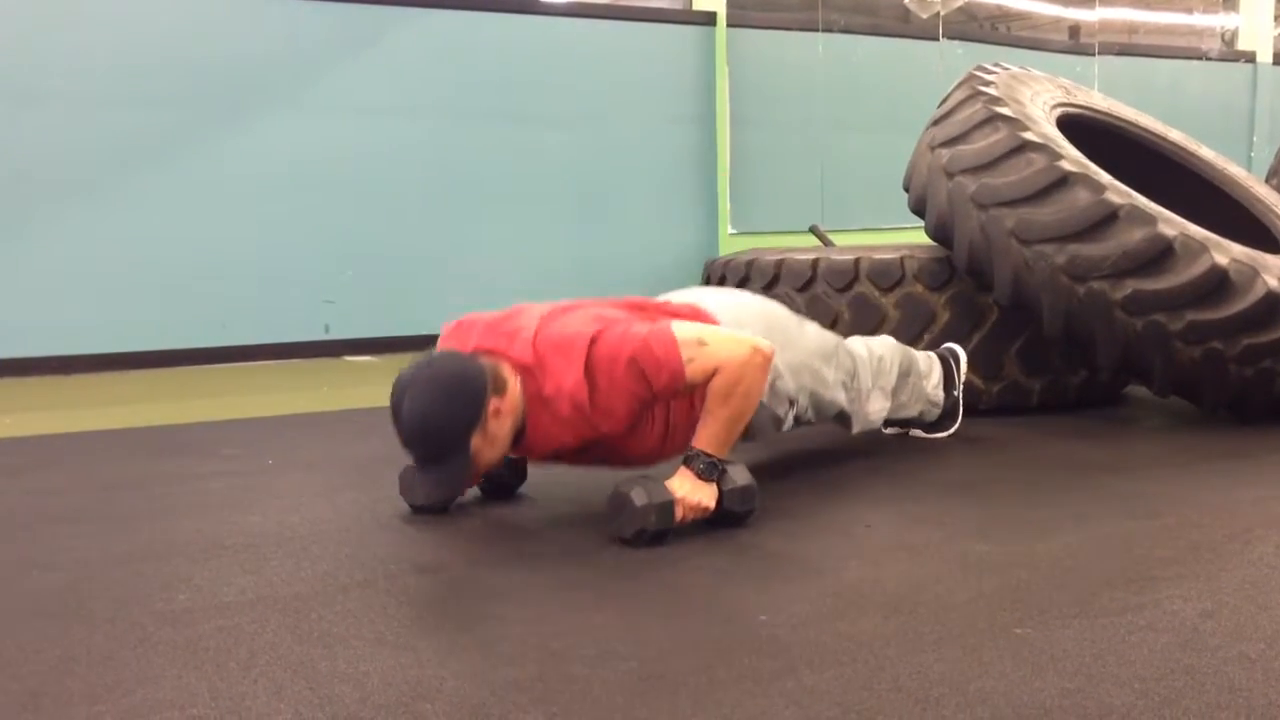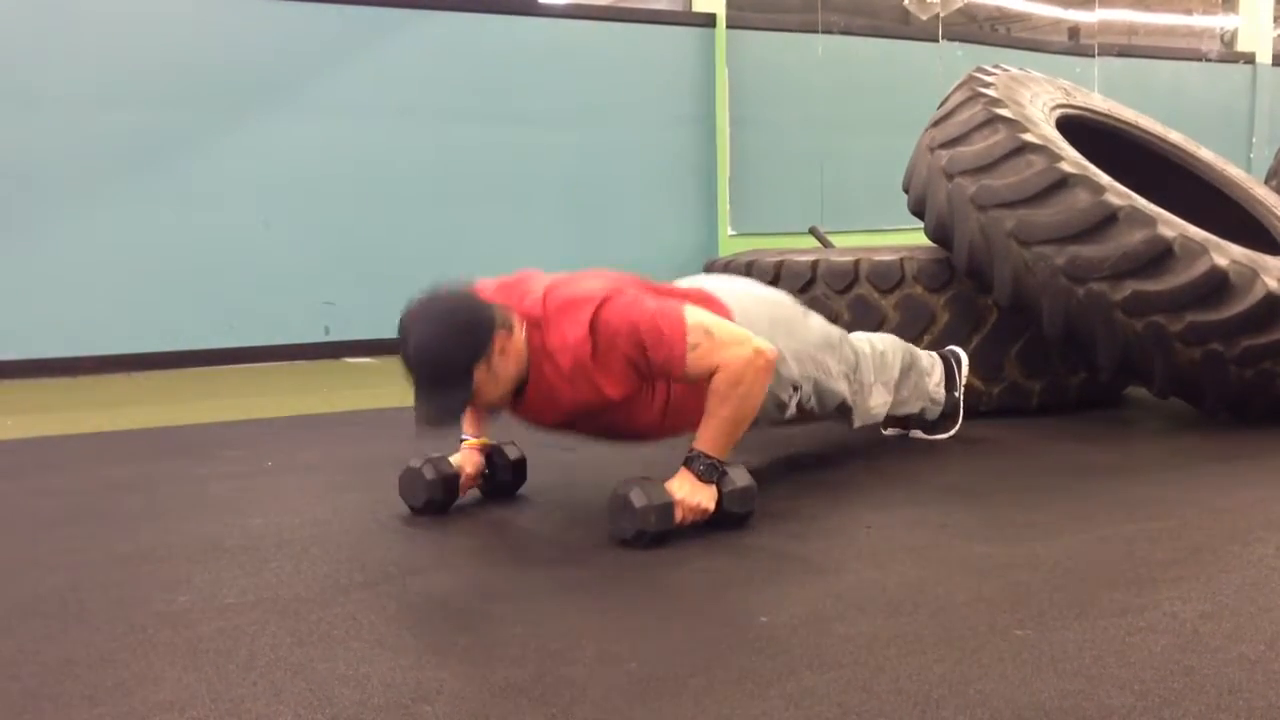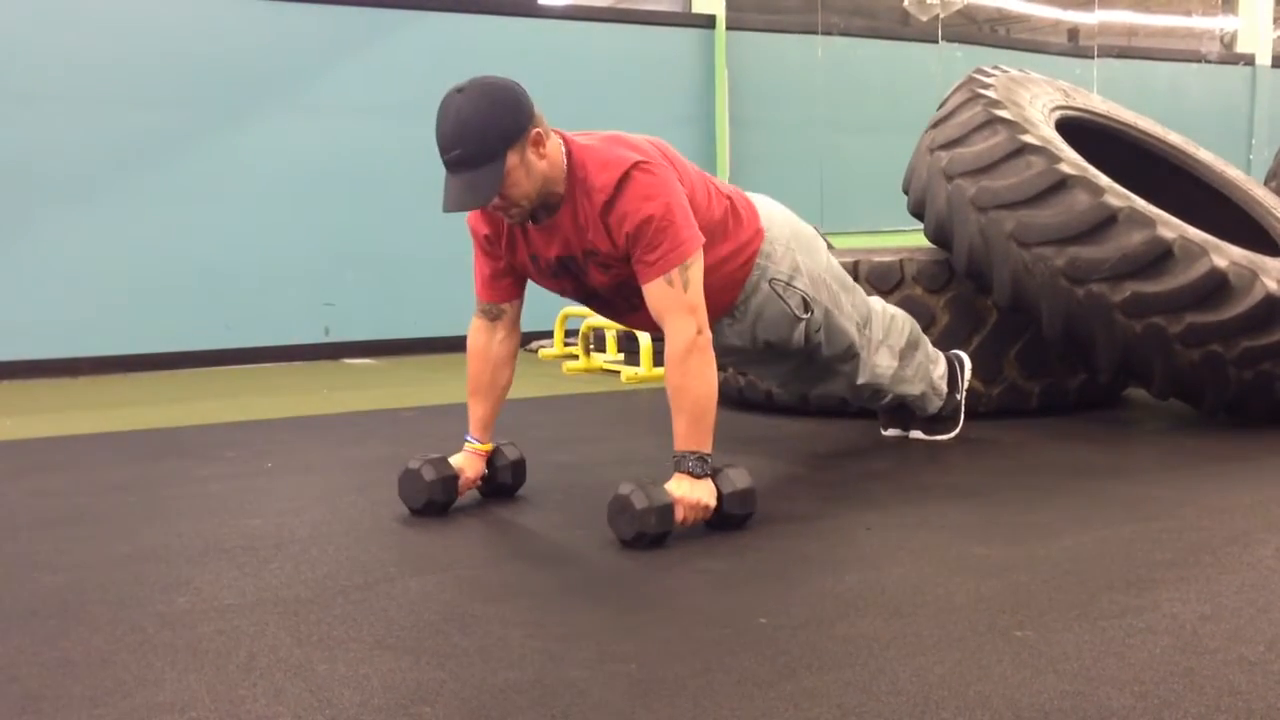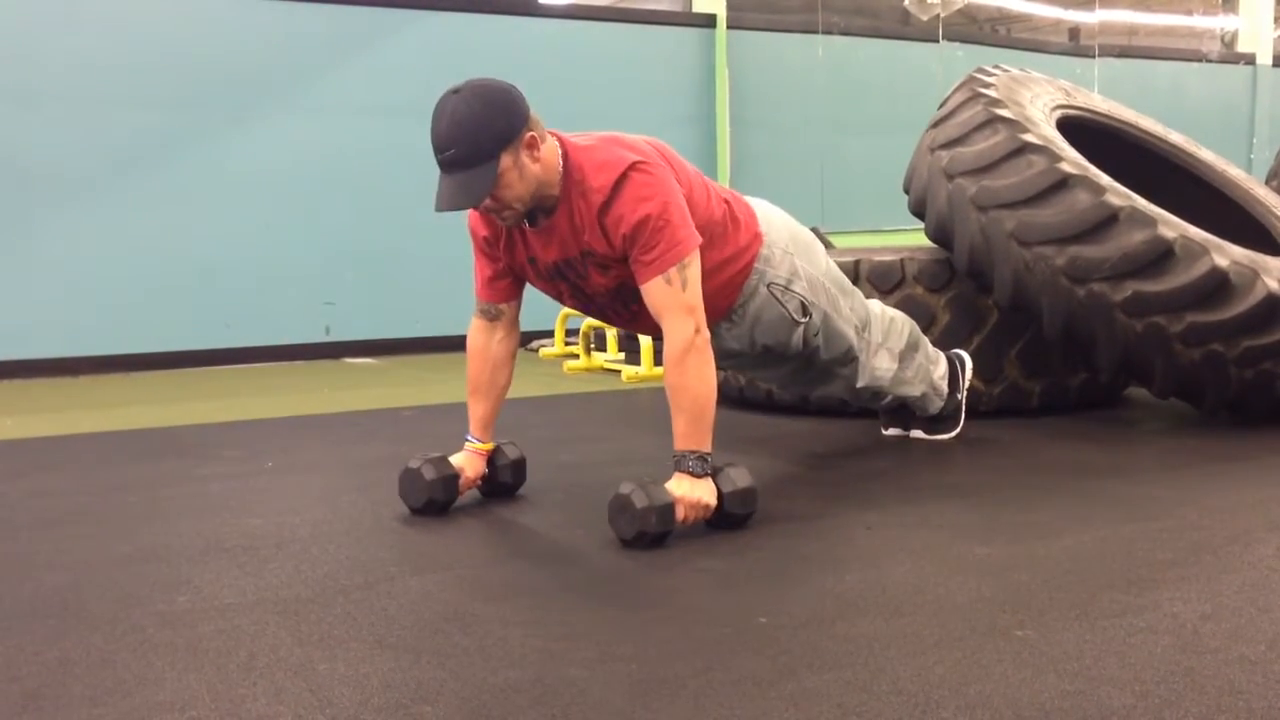
dt=0.5s
person 1, frame 1
left shoulder: (592, 372)
right shoulder: (465, 355)
left elbow: (749, 356)
left wrist: (700, 469)
right wrist: (474, 463)
left hip: (734, 347)
right hip: (675, 328)
left knee: (848, 384)
left ankle: (936, 375)
right ankle: (908, 371)
person 1, frame 2
left shoulder: (597, 328)
right shoulder: (478, 327)
left elbow: (754, 358)
left wrist: (701, 470)
right wrist: (472, 443)
left hip: (741, 345)
right hip: (680, 332)
left knee: (854, 380)
left ankle: (936, 380)
right ankle: (913, 394)
person 1, frame 3
left shoulder: (630, 184)
right shoulder: (493, 214)
left elbow: (688, 333)
right elbow: (495, 324)
left wrist: (693, 468)
right wrist: (476, 445)
left hip: (761, 265)
right hip: (699, 298)
left knee: (864, 348)
left ankle: (940, 383)
right ankle: (907, 400)
person 1, frame 4
left shoulder: (626, 183)
right shoulder: (492, 217)
left elbow: (686, 332)
right elbow: (494, 325)
left wrist: (693, 468)
right wrist: (478, 445)
left hip: (758, 269)
left knee: (862, 350)
right knee: (824, 374)
left ankle: (941, 381)
right ankle: (908, 396)
